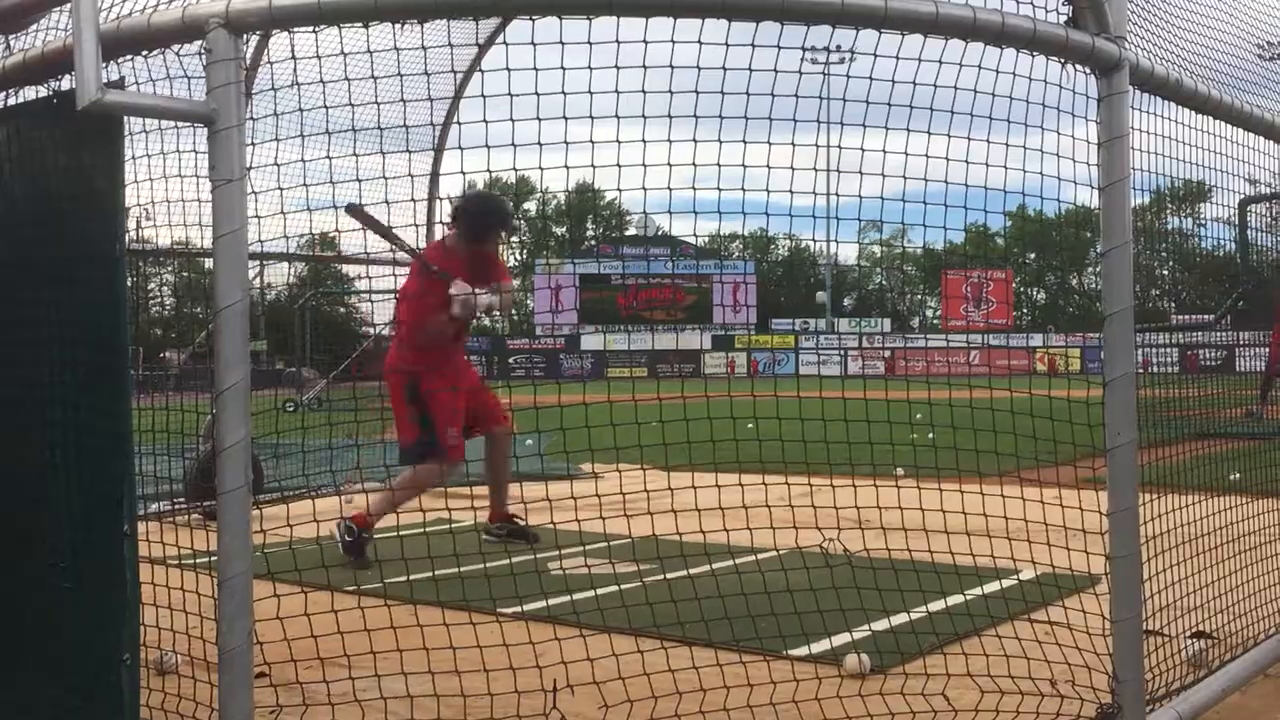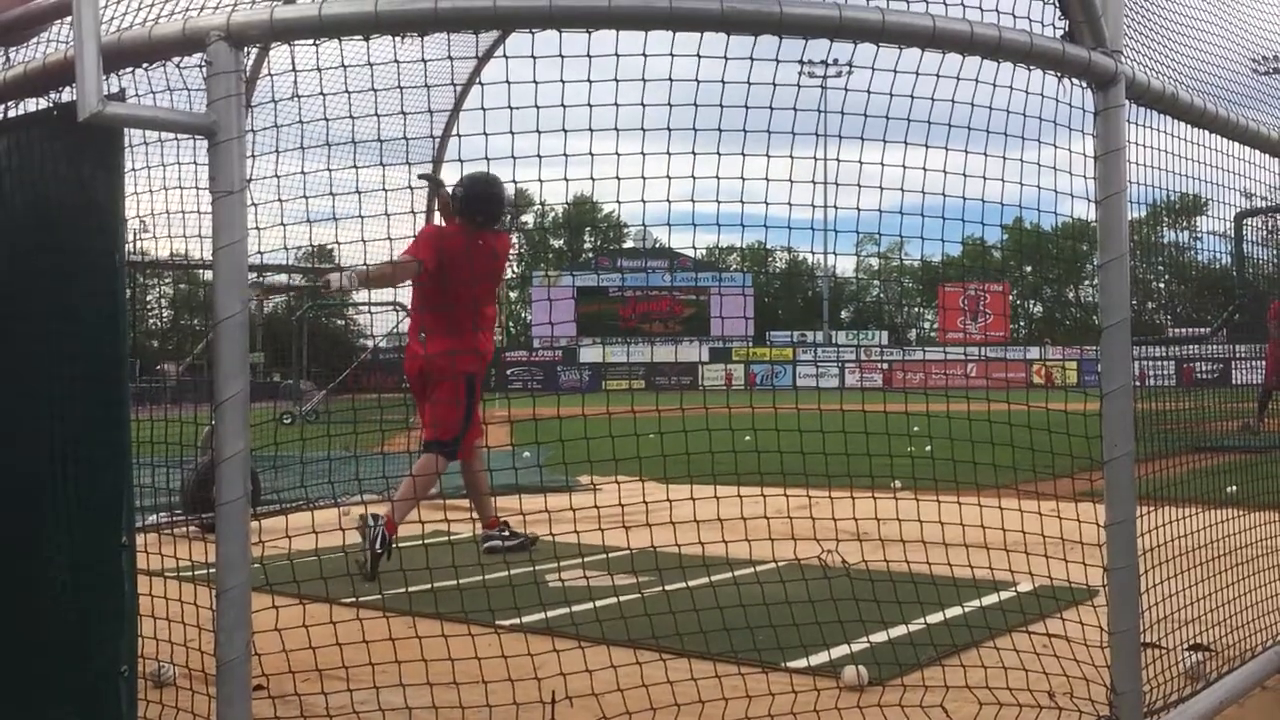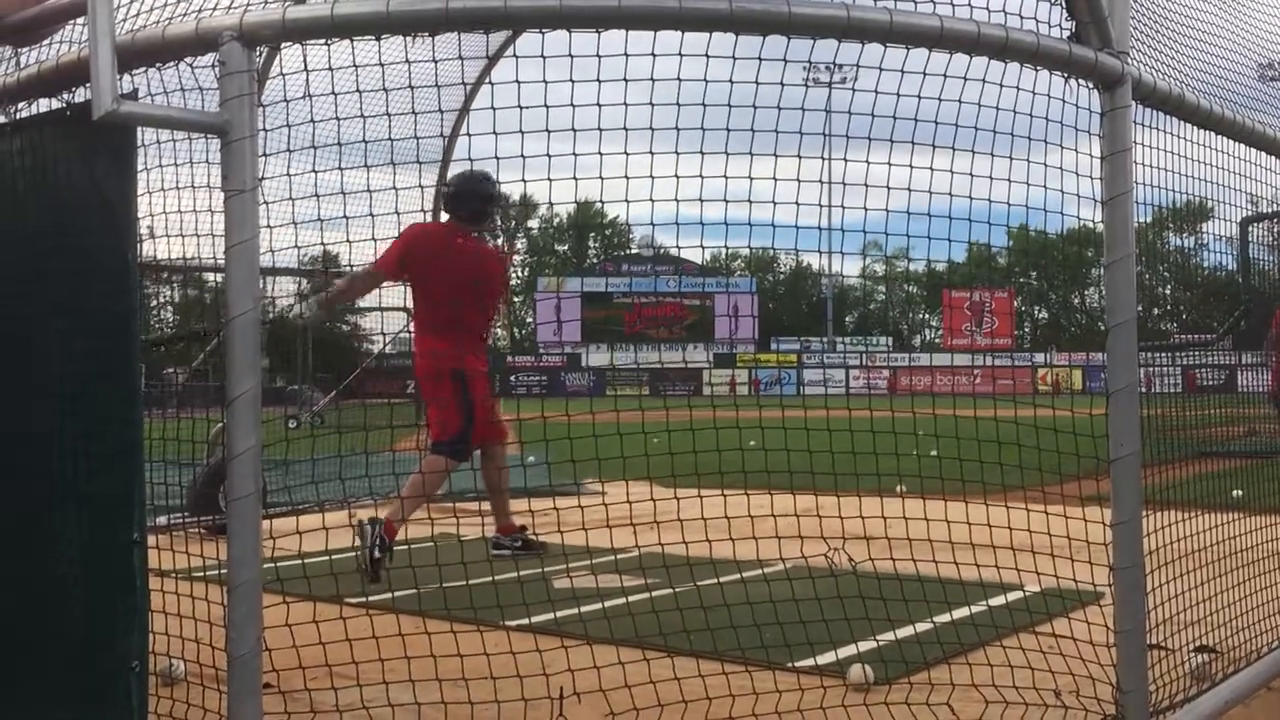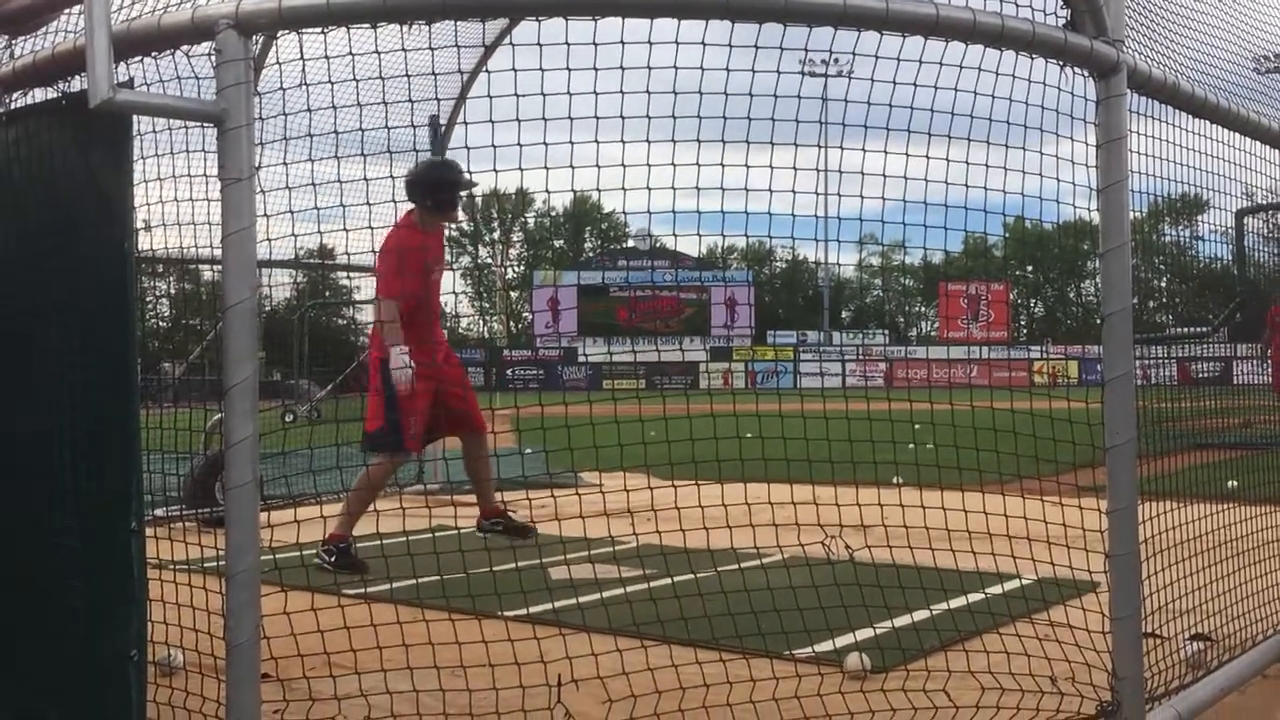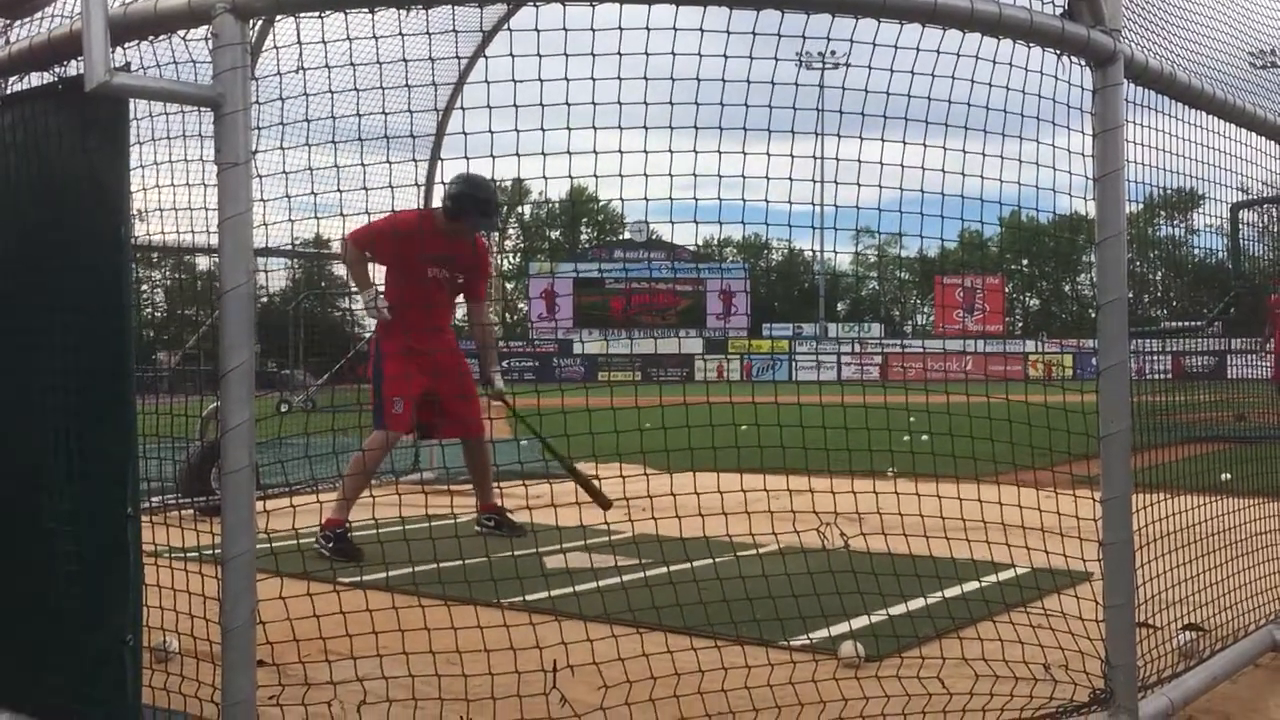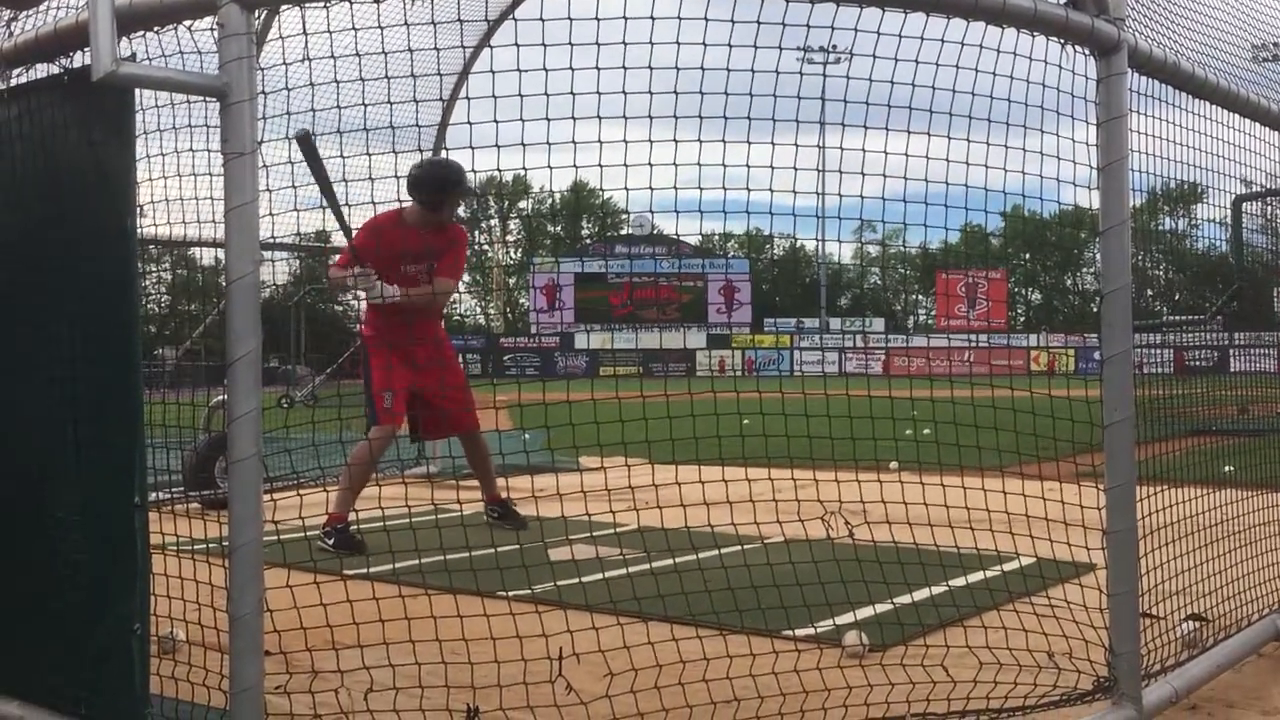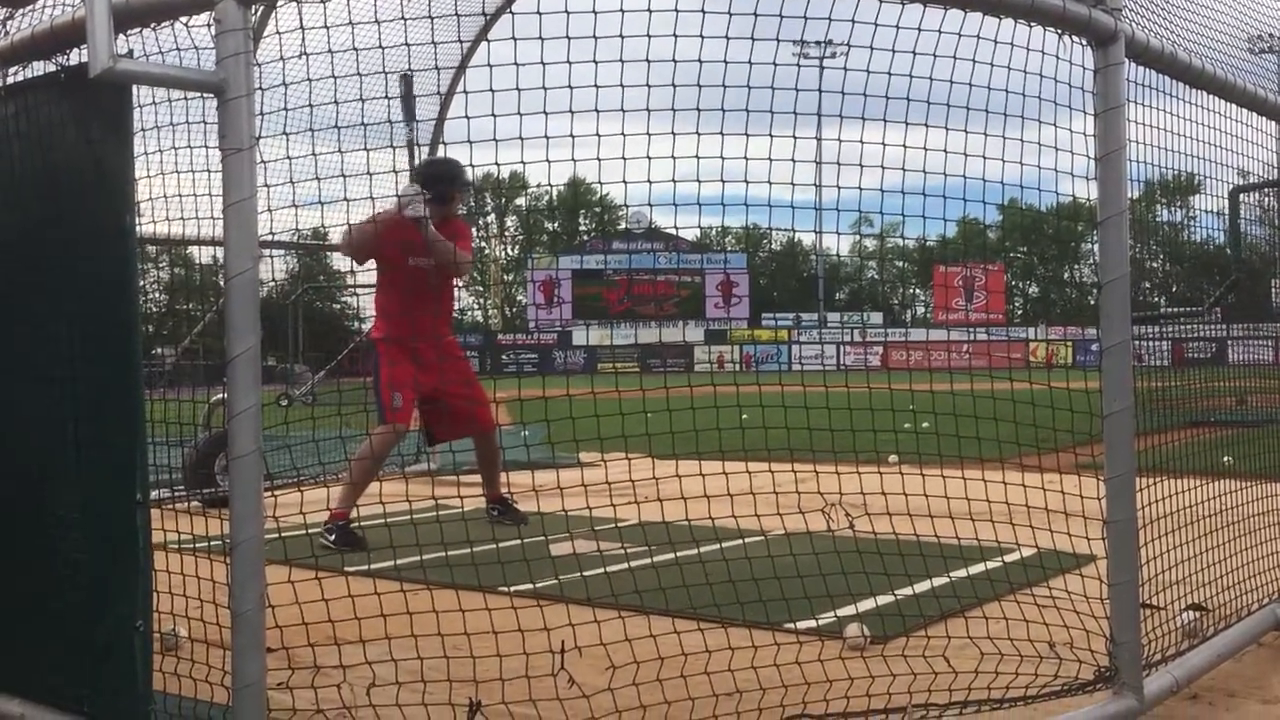
dt=0.5s
person 1, frame 1
left shoulder: (481, 251)
right shoulder: (431, 269)
left elbow: (508, 294)
right elbow: (424, 336)
left wrist: (483, 299)
right wrist: (458, 310)
left hip: (449, 364)
right hip: (417, 370)
left knee: (499, 429)
right knee: (436, 460)
left ankle: (499, 517)
right ankle: (358, 524)
person 1, frame 2
left shoulder: (437, 238)
right shoulder: (500, 245)
left elbow: (405, 267)
left wrist: (351, 278)
right wrist: (446, 199)
left hip: (422, 355)
right hip: (462, 360)
left knee: (464, 439)
right knee: (440, 450)
left ankle: (493, 528)
right ankle: (385, 525)
person 1, frame 3
left shoulder: (419, 238)
right shoulder: (491, 258)
left elbow: (368, 278)
left wrist: (319, 303)
left hip: (432, 357)
right hip: (460, 363)
left knee: (492, 439)
right knee: (448, 452)
left ankle: (506, 532)
right ankle: (383, 529)
person 1, frame 4
left shoulder: (425, 228)
right shoulder: (407, 244)
right elbow: (388, 304)
right wrist: (398, 353)
left hip: (433, 351)
right hip: (403, 357)
left knee: (475, 427)
right knee: (394, 451)
left ankle: (491, 515)
right ankle: (335, 542)
person 1, frame 5
left shoulder: (476, 250)
right shoulder: (407, 226)
left elbow: (478, 311)
right elbow: (354, 244)
left wrist: (492, 367)
right wrist: (368, 294)
left hip: (443, 344)
right hip: (397, 343)
left knee: (473, 426)
right knee: (389, 431)
left ankle: (489, 511)
right ankle: (333, 527)
person 1, frame 6
left shoulder: (454, 235)
right shoulder: (381, 229)
left elbow: (441, 294)
right elbow: (336, 273)
left wrist: (394, 293)
right wrist: (354, 279)
left hip: (431, 343)
right hip: (385, 342)
left knee: (468, 425)
right knee: (384, 429)
left ankle: (495, 502)
right ankle: (334, 523)
person 1, frame 7
left shoulder: (458, 229)
right shoulder: (390, 226)
left elbow: (462, 267)
right elbow: (349, 245)
left wrist: (426, 228)
right wrist: (399, 209)
left hip: (441, 344)
right hip: (395, 344)
left knee: (484, 422)
right knee: (393, 427)
left ankle: (495, 500)
right ankle: (336, 520)
